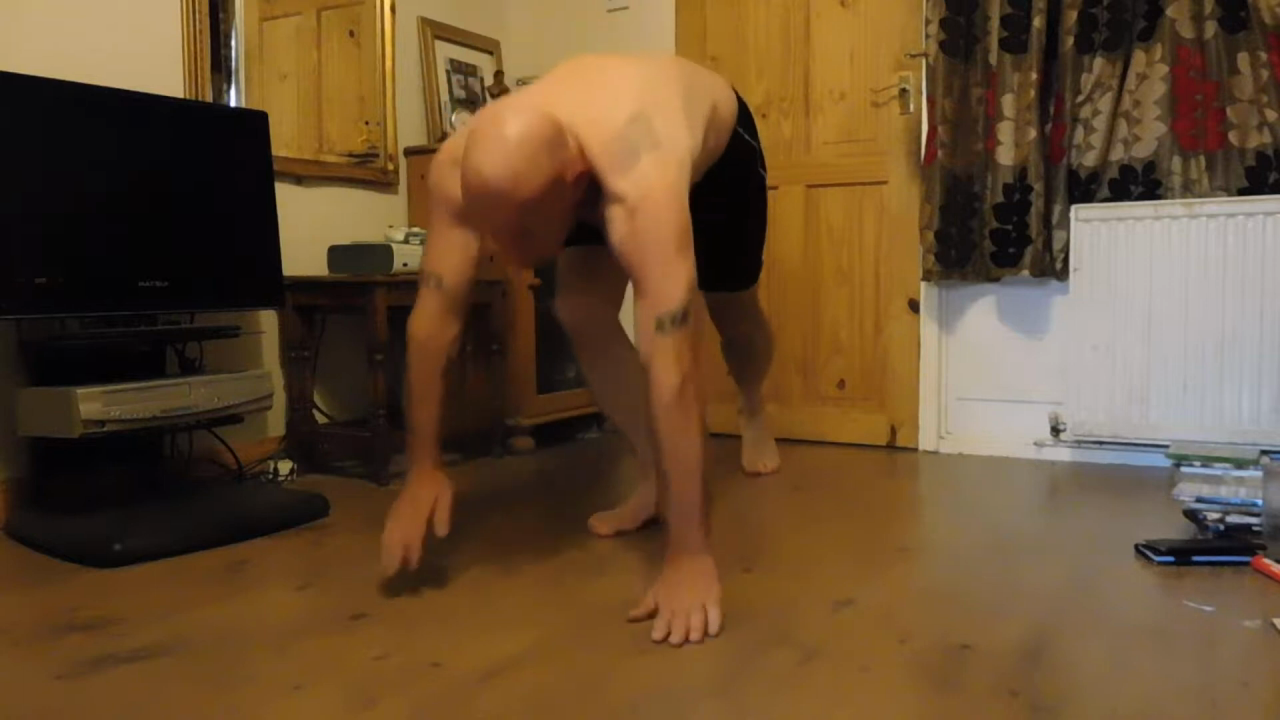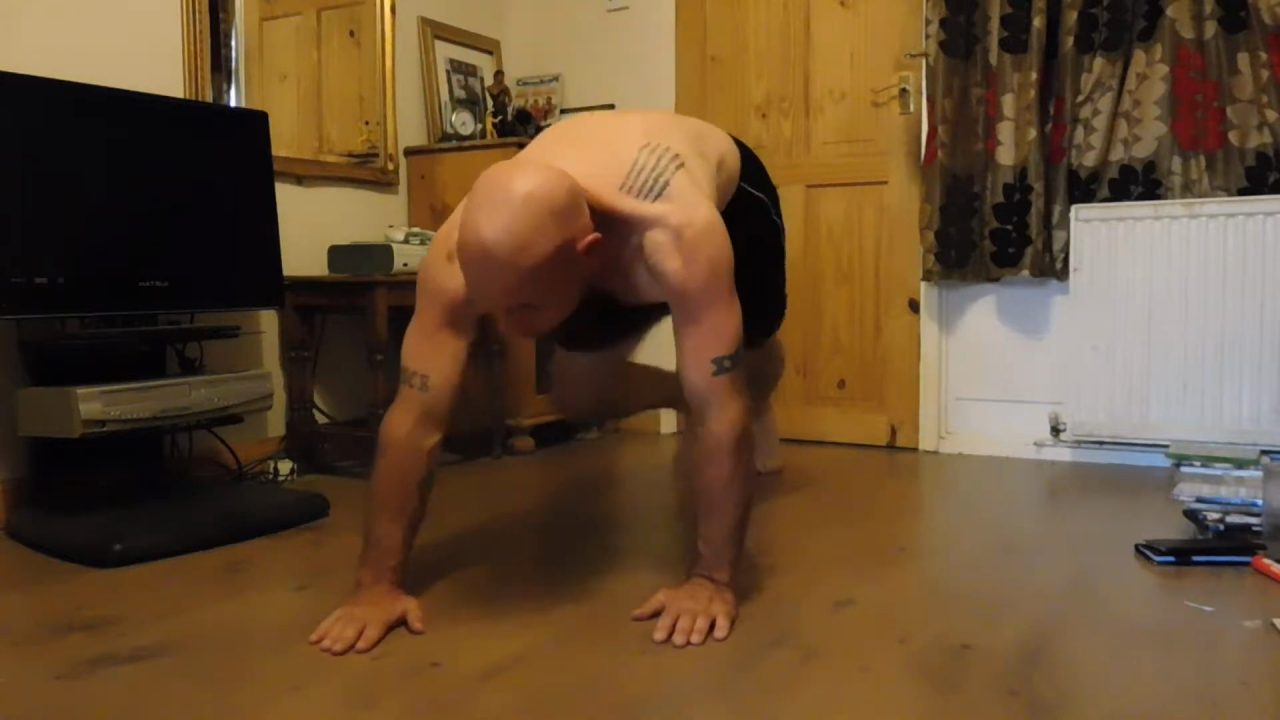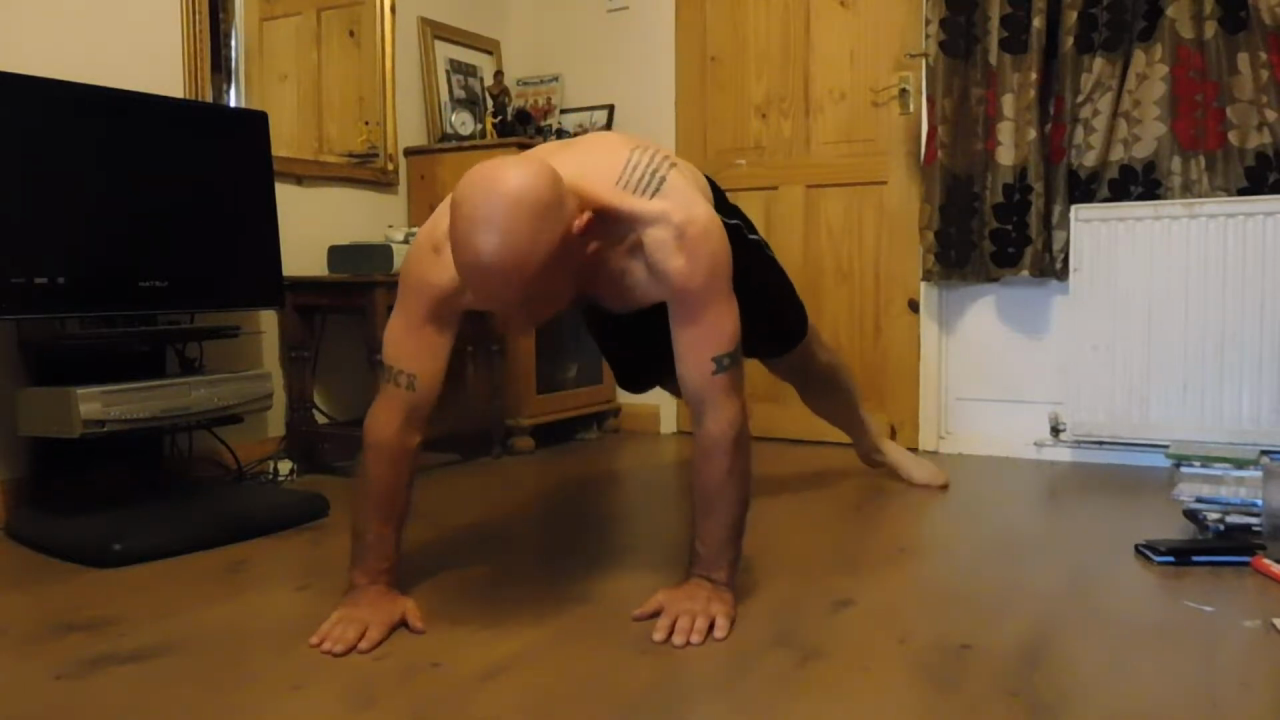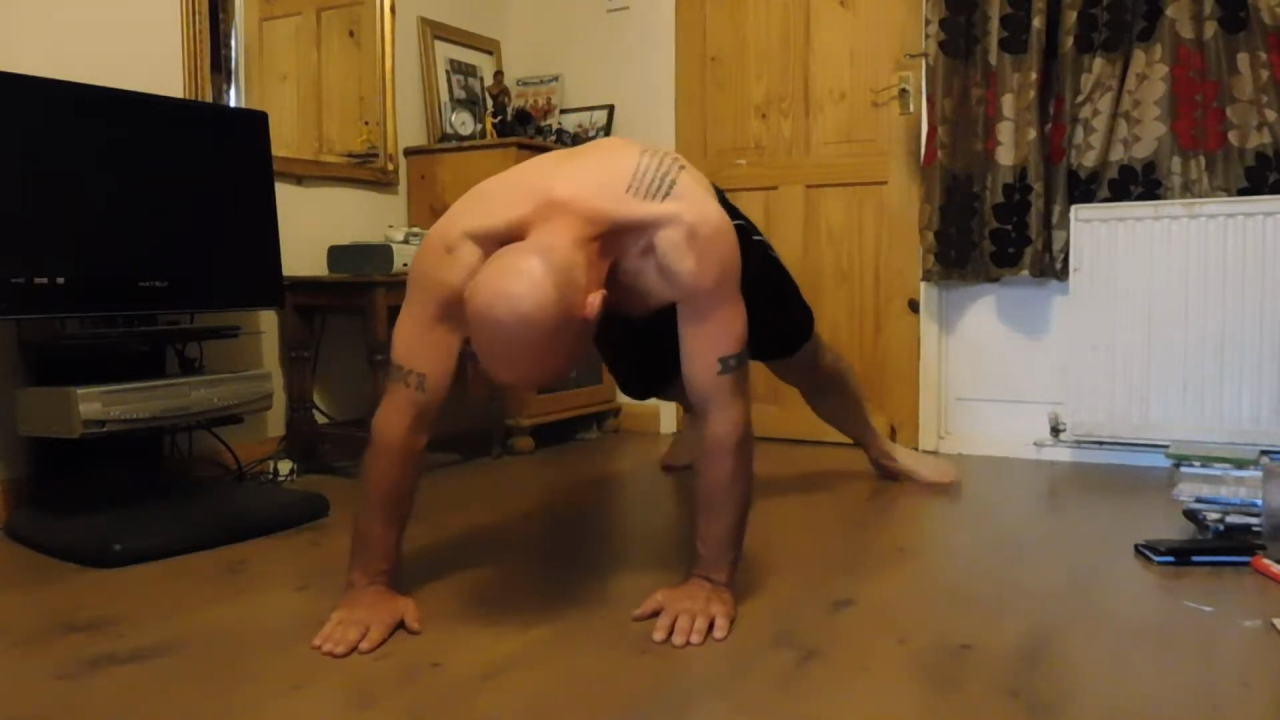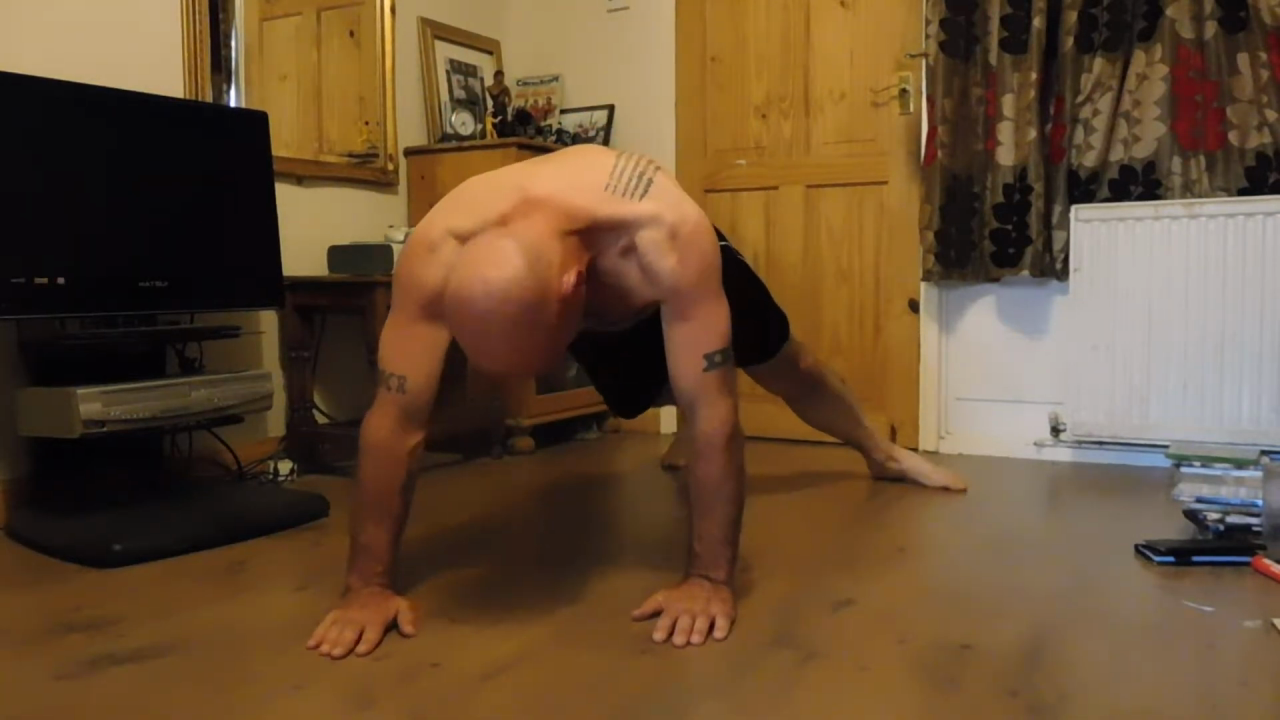
dt=1s
person 1, frame 1
left shoulder: (638, 190)
right shoulder: (462, 166)
left elbow: (674, 371)
right elbow: (433, 317)
left wrist: (692, 557)
right wrist: (423, 471)
left hip: (717, 137)
left knee: (732, 307)
right knee: (580, 315)
left ankle: (756, 417)
right ankle: (662, 480)
person 1, frame 2
left shoulder: (678, 234)
right shoulder: (465, 248)
left elbow: (722, 413)
right elbow: (415, 418)
left wrist: (711, 579)
right wrist: (378, 581)
left hip: (727, 191)
left knee: (753, 342)
right knee: (580, 393)
left ankle: (761, 413)
right ankle: (688, 397)
person 1, frame 3
left shoulder: (679, 233)
right shoulder: (444, 249)
left elbow: (719, 411)
right elbow: (396, 415)
left wrist: (711, 579)
right wrist: (371, 581)
left hip: (691, 239)
left knee: (797, 357)
right knee: (676, 381)
left ankle: (871, 443)
person 1, frame 4
left shoulder: (690, 236)
right shoulder: (458, 250)
left elbow: (726, 412)
right elbow: (404, 414)
left wrist: (710, 579)
right wrist: (370, 582)
left hip: (686, 247)
right hip: (612, 273)
left knee: (801, 360)
right knee: (660, 385)
left ankle: (880, 449)
right ankle: (690, 430)
person 1, frame 5
left shoulder: (669, 237)
right shoulder: (436, 254)
left elbow: (711, 410)
right elbow: (394, 420)
left wrist: (708, 578)
right wrist: (367, 584)
left hip: (669, 279)
left knee: (784, 368)
right knee: (643, 397)
left ankle: (879, 451)
right ankle: (682, 433)
